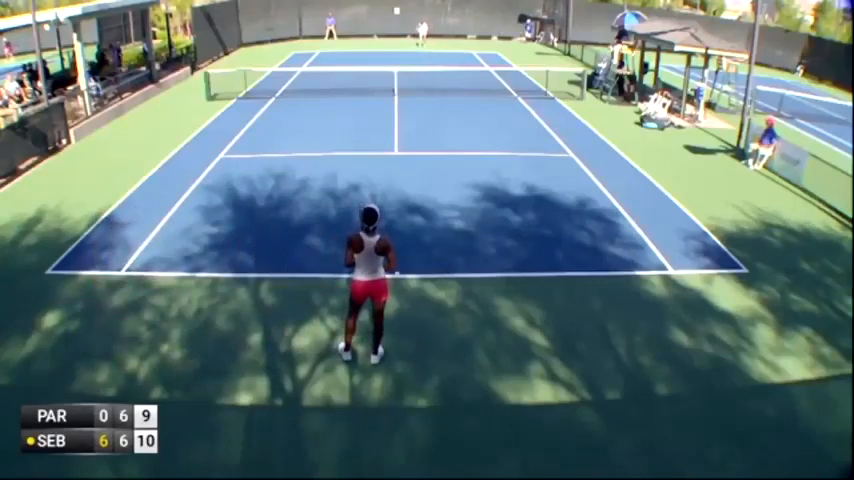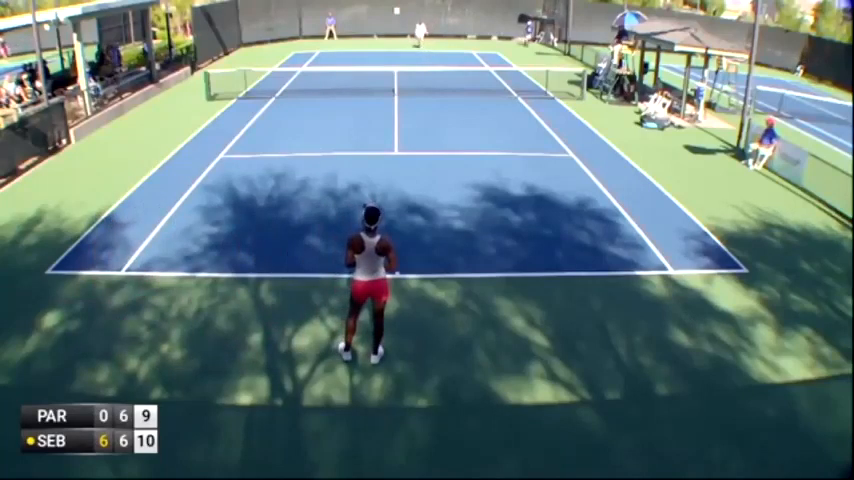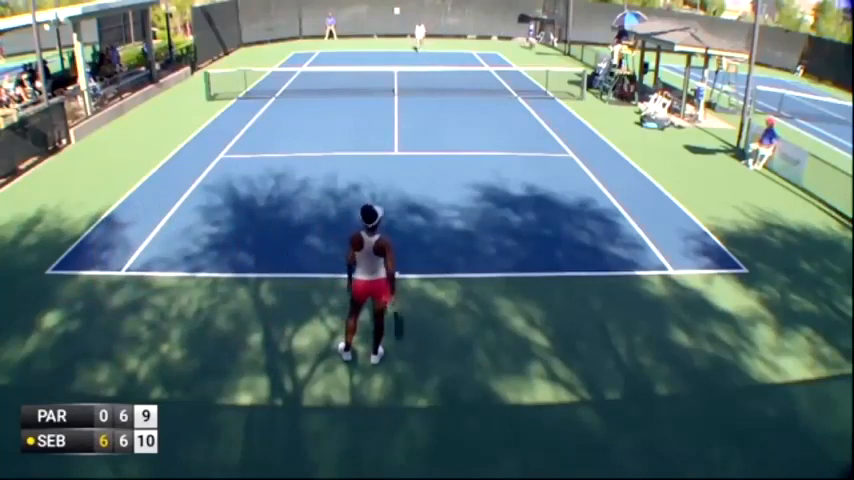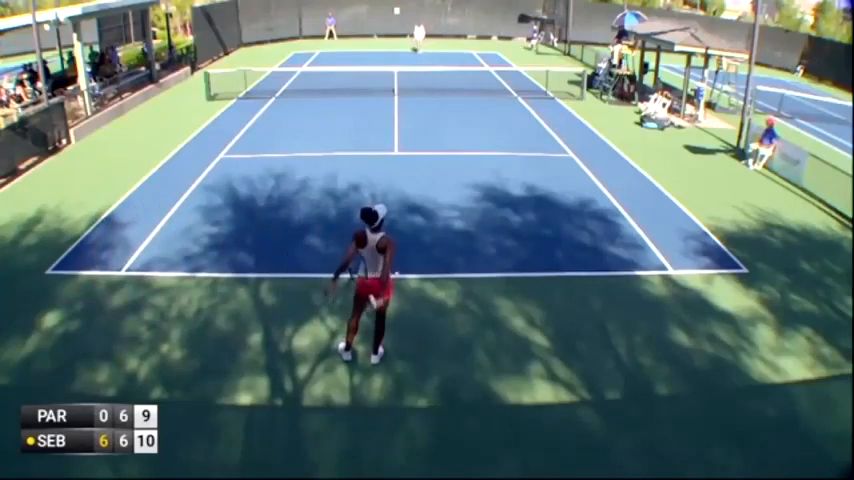
dt=0.5s
person 1, frame 1
left shoulder: (353, 239)
right shoulder: (384, 242)
left elbow: (348, 262)
right elbow: (392, 266)
right wrist: (379, 264)
left hip: (359, 283)
right hip: (378, 283)
left knee: (352, 315)
right knee: (378, 318)
left ankle: (346, 349)
right ankle: (375, 353)
person 1, frame 2
left shoulder: (354, 240)
right shoulder: (385, 242)
left elbow: (348, 263)
right elbow: (393, 267)
right wrist: (380, 264)
left hip: (360, 283)
right hip: (379, 283)
left knee: (352, 315)
right knee: (378, 318)
left ankle: (346, 349)
right ankle: (375, 353)
person 1, frame 3
left shoulder: (355, 238)
right shoulder: (384, 243)
left elbow: (350, 262)
right elbow: (390, 271)
left wrist: (350, 280)
right wrist: (392, 292)
left hip: (360, 283)
right hip: (379, 283)
left knee: (353, 315)
right knee: (378, 318)
left ankle: (346, 349)
right ankle: (375, 353)
person 1, frame 4
left shoulder: (358, 236)
right shoulder: (387, 242)
left elbow: (347, 260)
right elbow: (386, 269)
left wrist: (335, 278)
right wrist: (383, 295)
left hip: (364, 281)
right hip: (381, 282)
left knee: (356, 315)
right knee: (380, 318)
left ankle: (347, 350)
right ankle: (376, 353)
